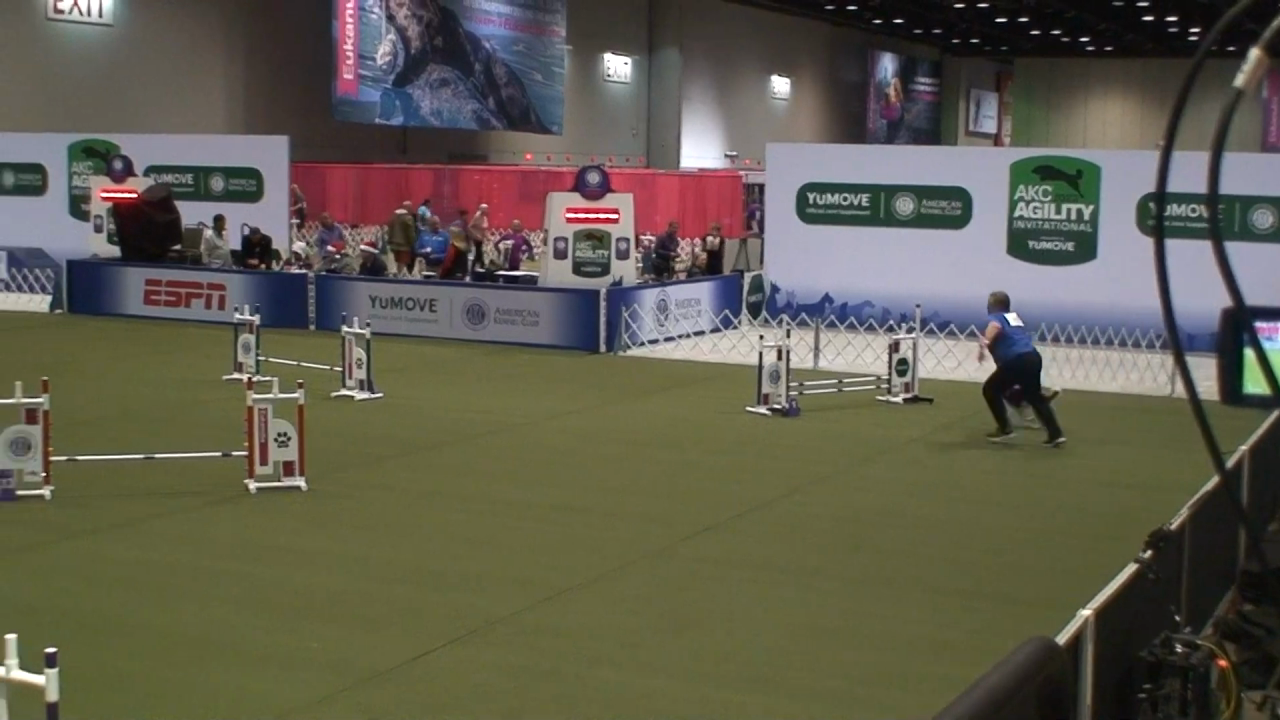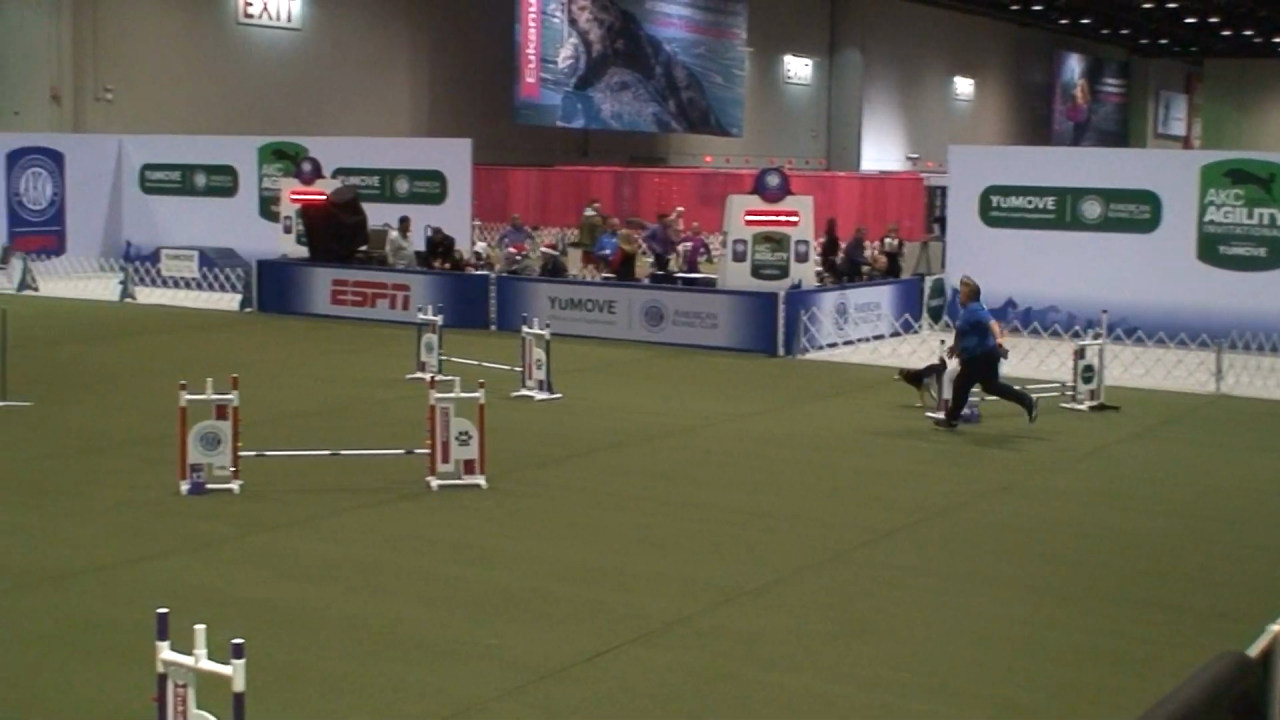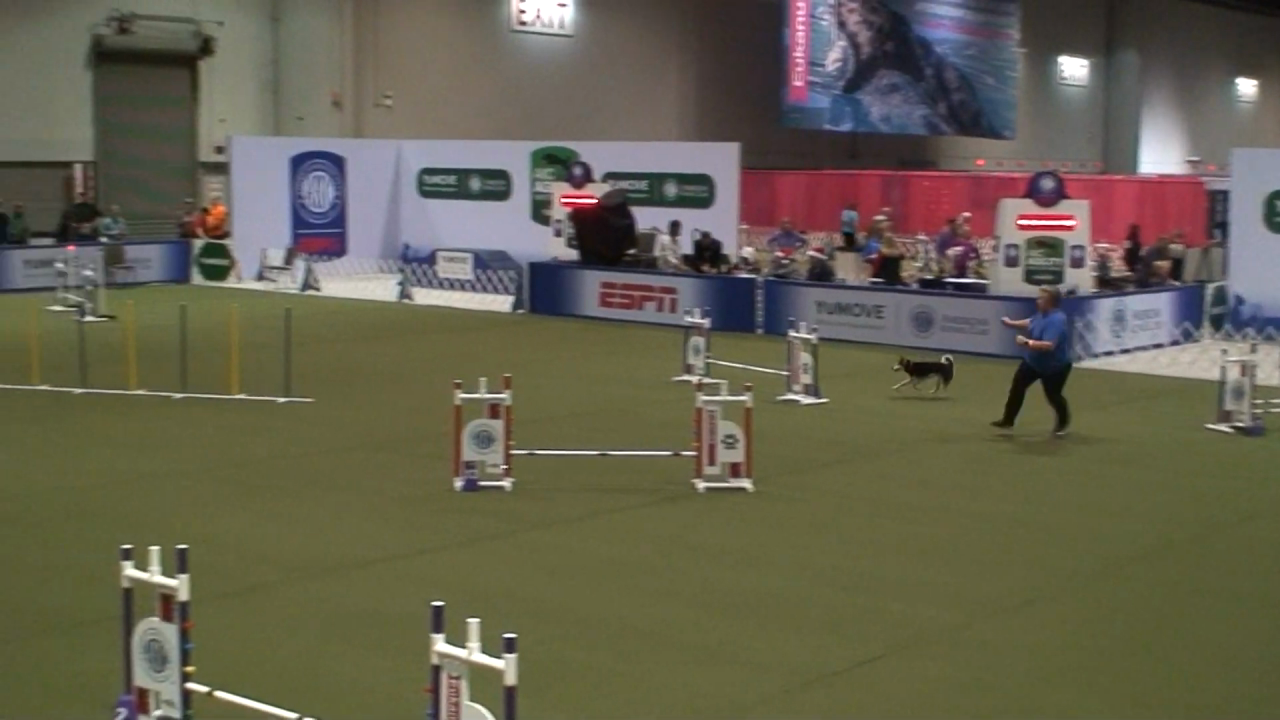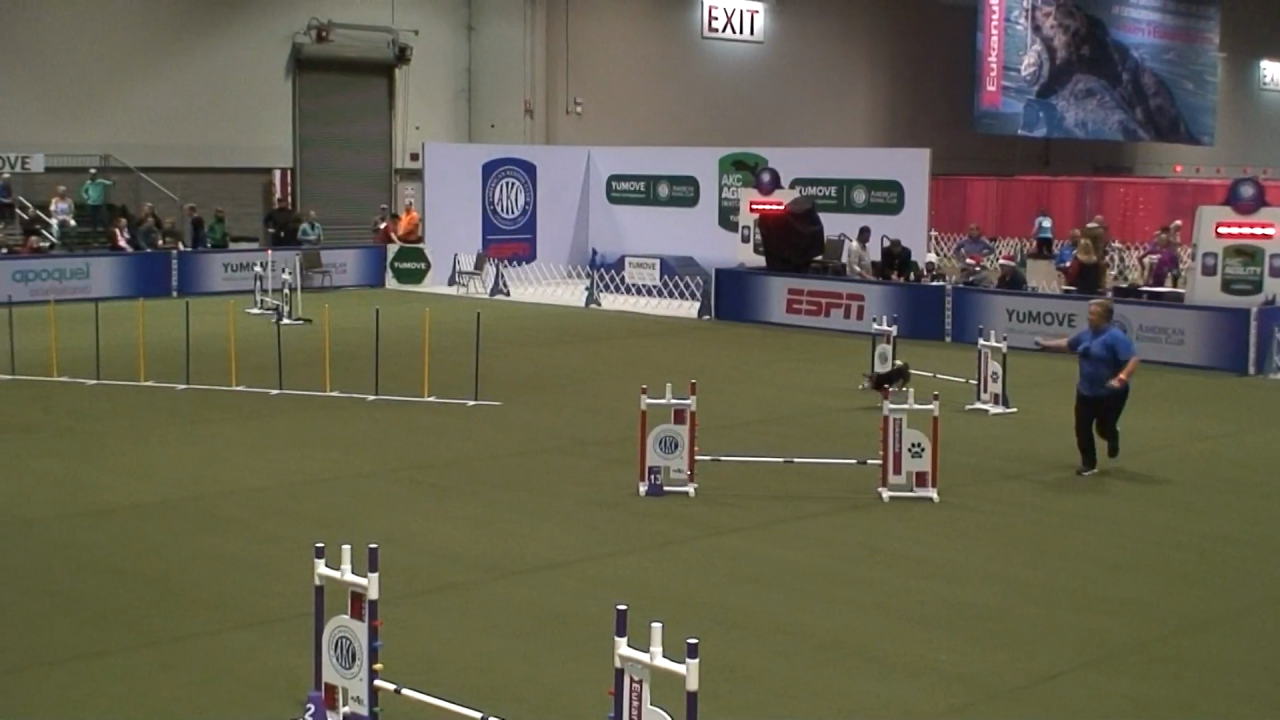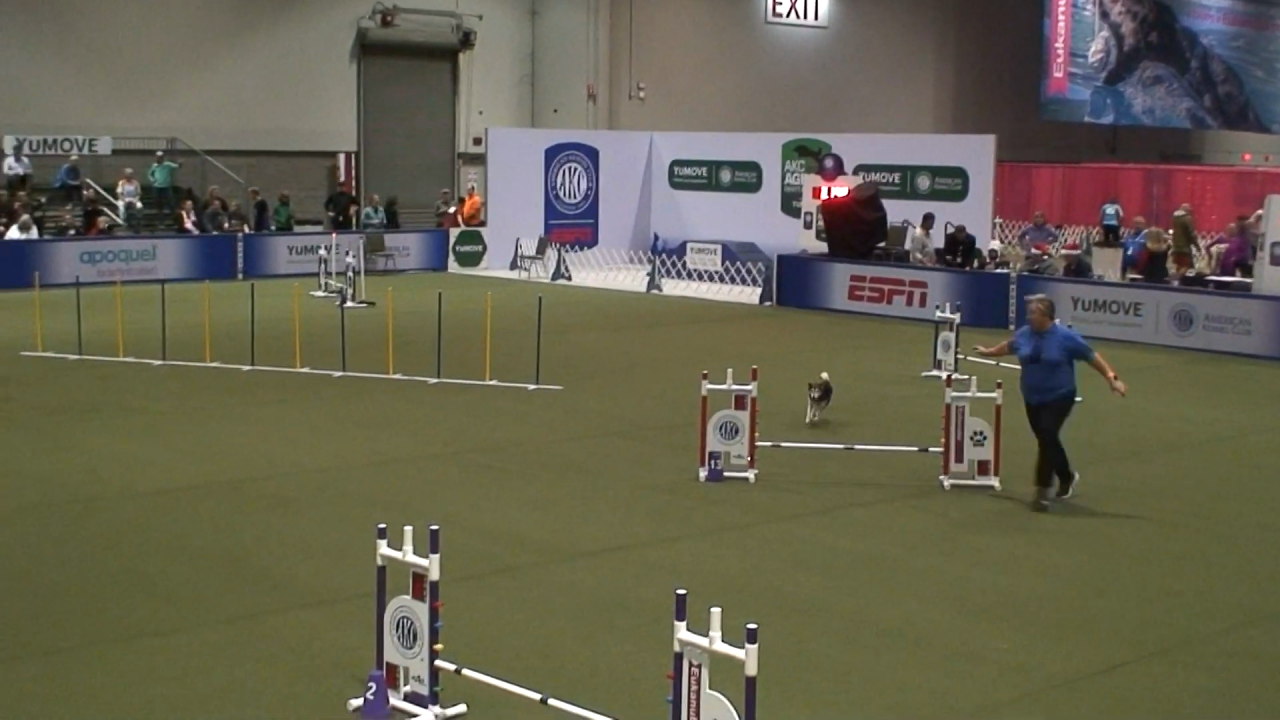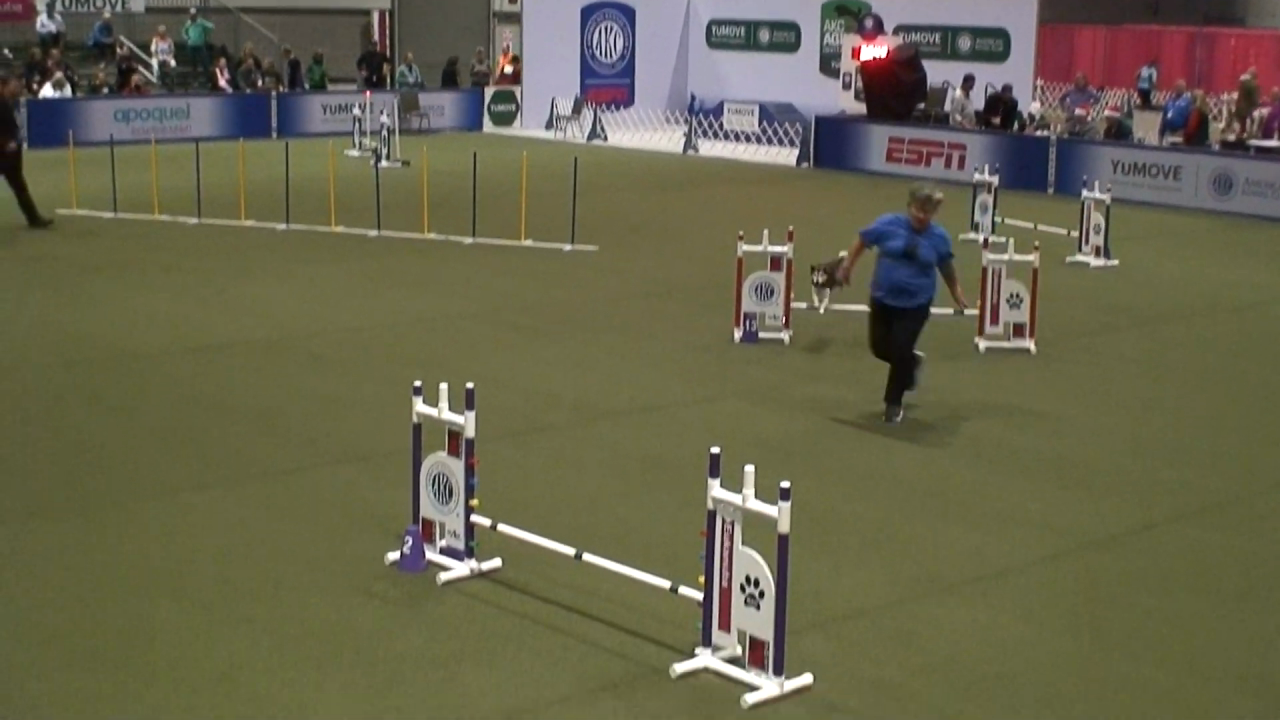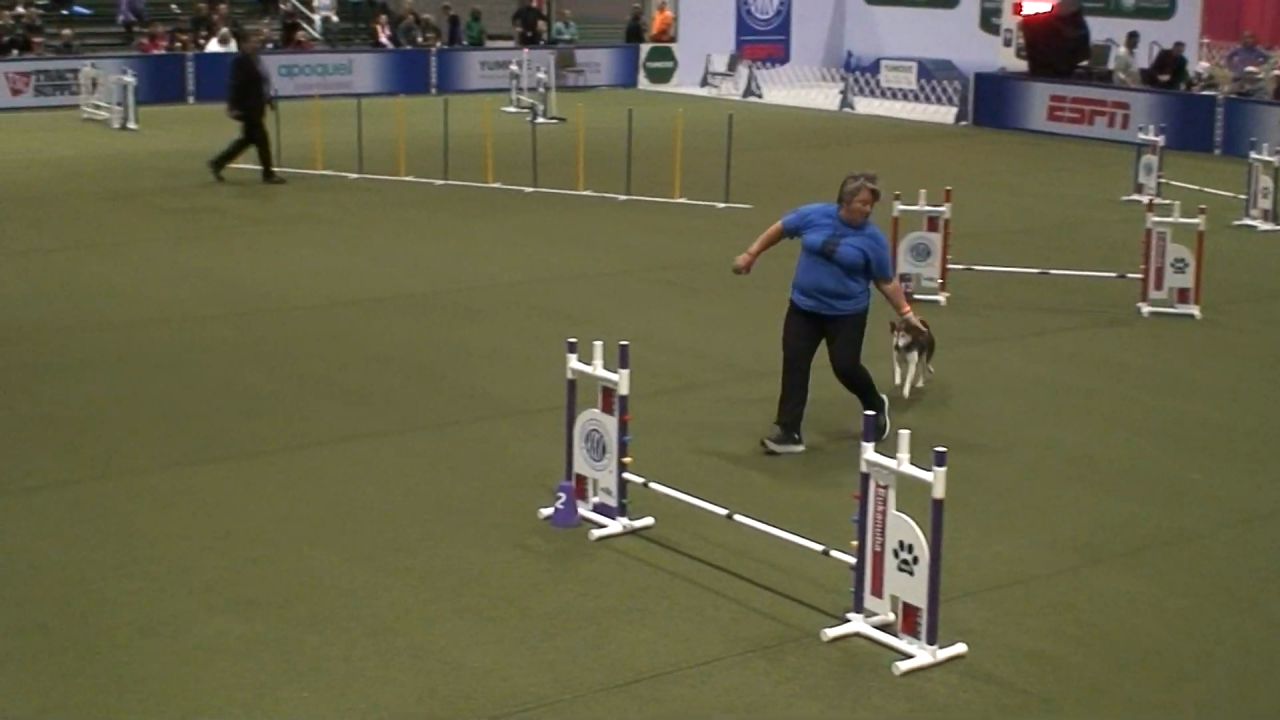
dt=0.7s
person 1, frame 1
left shoulder: (994, 318)
right shoulder: (1014, 318)
left elbow: (995, 326)
left wrist: (984, 343)
left hip: (1016, 363)
right hip: (1032, 359)
left knee: (990, 390)
right knee: (1036, 398)
left ankle: (1004, 428)
right ankle: (1055, 435)
person 1, frame 2
left shoulder: (974, 310)
right shoulder: (969, 309)
left elbow: (992, 323)
left wrist: (999, 341)
right wrist: (955, 346)
left hip: (978, 356)
right hip: (985, 354)
left knee: (960, 385)
right knee: (991, 386)
left ankle: (951, 419)
right ankle: (1027, 401)
person 1, frame 3
left shoulder: (1055, 321)
right shoulder: (1043, 314)
left elbow: (1048, 346)
right elbow: (1031, 323)
left wrist: (1027, 342)
right wrist: (1011, 323)
left hip: (1055, 367)
right hip: (1033, 362)
left knee: (1053, 397)
right knee: (1017, 387)
left ankle: (1062, 423)
right ankle: (1007, 420)
person 1, frame 4
left shoulder: (1116, 337)
right shoulder: (1087, 333)
left elbow: (1133, 361)
right elbow: (1068, 344)
left wrist: (1121, 379)
right wrist: (1046, 344)
left hip: (1112, 392)
right hip: (1086, 390)
left knee: (1103, 428)
right knee: (1082, 427)
left ankle: (1112, 439)
right ankle: (1088, 463)
person 1, frame 5
left shoulder: (1065, 336)
right shoulder: (1024, 333)
left elbow: (1092, 356)
right elbow: (1009, 347)
left wrist: (1112, 378)
right wrist: (989, 352)
left hip: (1058, 397)
right hip: (1033, 399)
left knee: (1048, 436)
right knee: (1045, 439)
left ankle: (1044, 488)
right ankle: (1067, 477)
person 1, frame 6
left shoulder: (939, 237)
right shoulder: (888, 224)
left elbow: (947, 267)
right elbow: (862, 240)
left wrist: (956, 293)
right wrist: (847, 265)
left hip: (916, 304)
right hip: (882, 298)
left knee: (899, 349)
right knee: (880, 347)
left ankle: (894, 402)
right ankle: (911, 362)
person 1, frame 7
left shoulder: (872, 238)
right shoulder: (815, 214)
left elbow: (887, 282)
right elbow: (780, 229)
left wrist: (907, 314)
right wrist: (751, 253)
left hip: (847, 312)
right hip: (803, 307)
left knee: (845, 367)
right knee: (794, 362)
left ankle: (877, 407)
right ankle: (787, 432)
